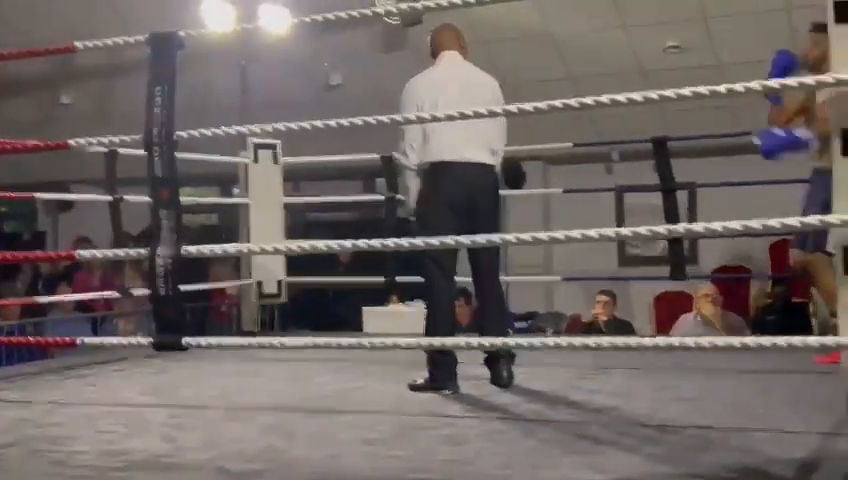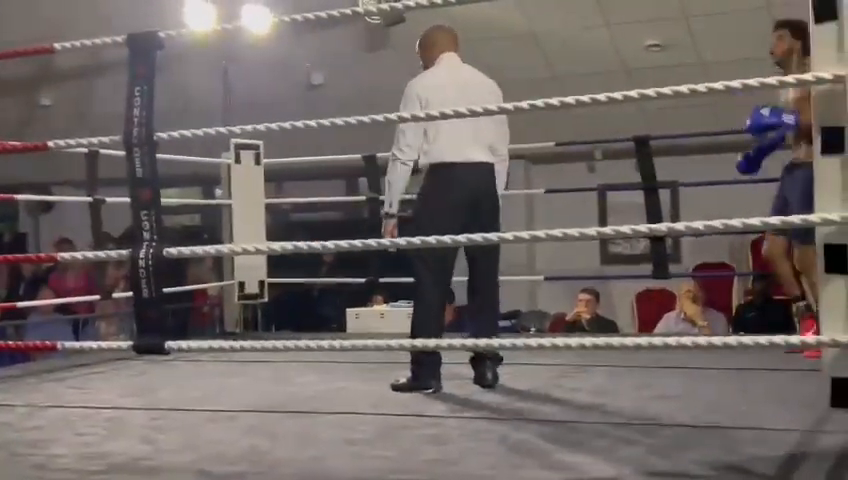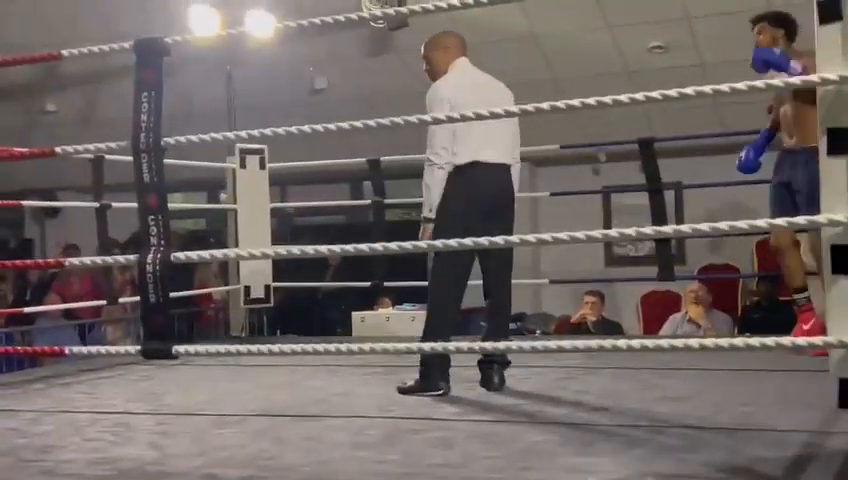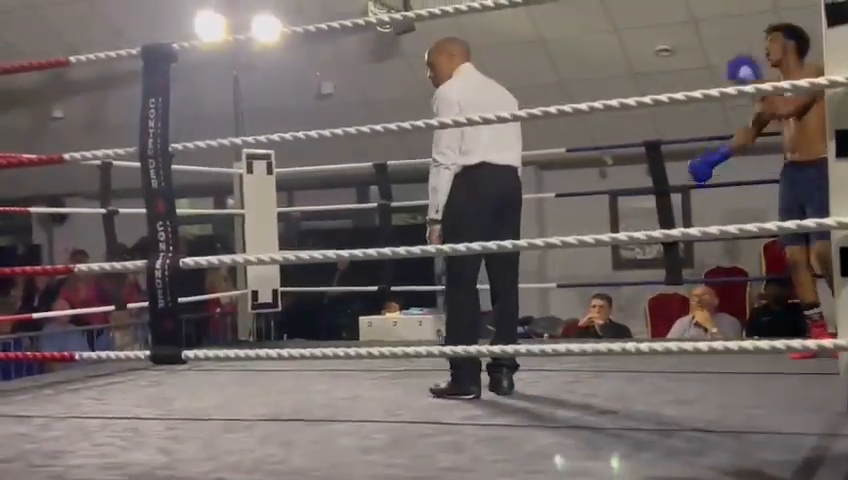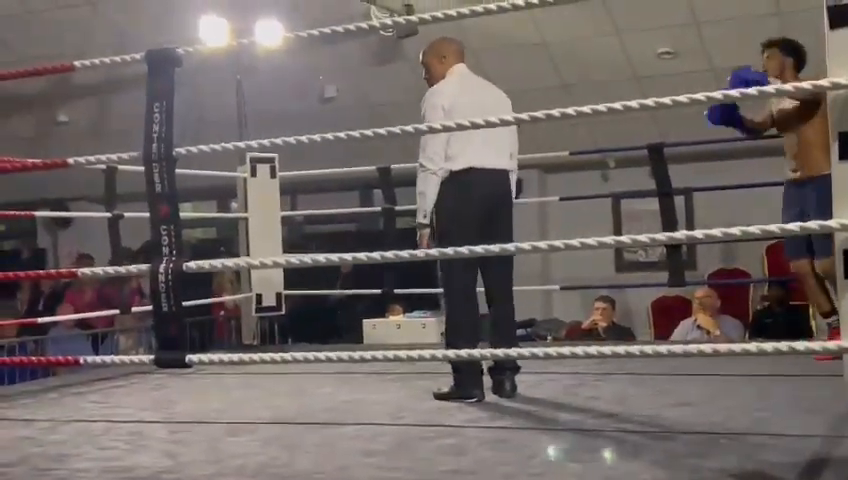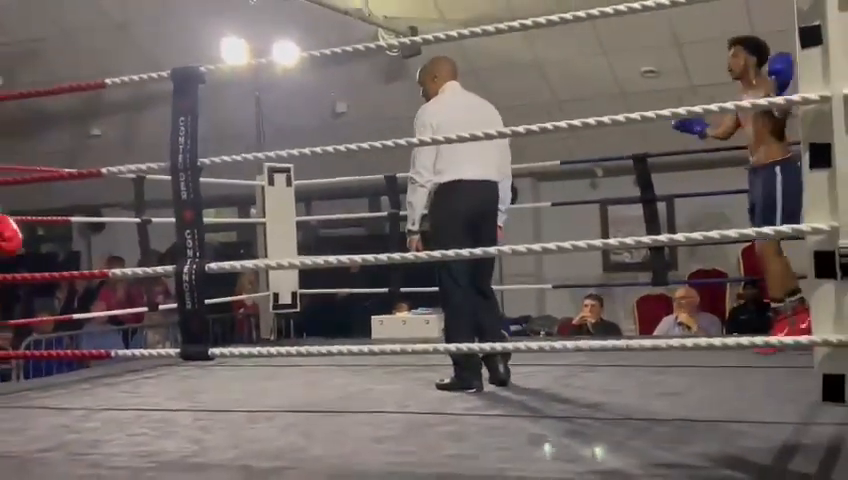
dt=0.3s
person 1, frame 1
left shoulder: (419, 85)
right shoulder: (488, 83)
left elbow: (410, 152)
right elbow: (498, 144)
left wrist: (414, 201)
left hip: (442, 180)
right hip: (484, 180)
left knee: (439, 275)
right knee: (488, 273)
left ankle: (443, 372)
right ankle: (501, 362)
person 1, frame 2
left shoulder: (422, 85)
right shoulder: (489, 86)
left elbow: (405, 153)
right elbow: (501, 151)
left wrist: (391, 209)
right wrist: (494, 195)
left hip: (444, 182)
right hip: (485, 181)
left knee: (431, 278)
right knee: (484, 276)
left ankle: (425, 371)
right ankle: (486, 365)
person 1, frame 3
left shoulder: (444, 89)
right shoulder: (500, 89)
left elbow: (438, 156)
right elbow: (514, 153)
left wrist: (430, 213)
right wrist: (508, 201)
left hip: (466, 183)
right hip: (502, 183)
left knee: (447, 279)
right knee: (498, 278)
left ankle: (434, 374)
right ankle: (494, 367)
person 1, frame 4
left shoulder: (450, 92)
right shoulder: (502, 93)
left elbow: (444, 158)
right elbow: (514, 152)
left wrist: (435, 214)
left hip: (472, 185)
right hip: (509, 184)
left knee: (462, 282)
right knee: (504, 280)
left ankle: (465, 377)
right ankle: (503, 372)
person 1, frame 5
left shoulder: (439, 94)
right shoulder: (498, 94)
left elbow: (431, 162)
right elbow: (512, 157)
left wrist: (424, 218)
right wrist: (502, 197)
left hip: (461, 189)
right hip: (499, 187)
left knee: (459, 286)
right knee: (500, 283)
left ankle: (468, 381)
right ankle: (503, 374)
person 1, frame 6
left shoulder: (431, 112)
right shoulder: (488, 109)
left elbow: (421, 174)
right elbow: (504, 169)
left wrist: (413, 226)
right wrist: (499, 216)
left hip: (451, 199)
right hip: (486, 196)
left knee: (455, 286)
right knee: (481, 284)
left ankle: (467, 373)
right ankle: (496, 359)
person 2, frame 1
right shoulder: (811, 91)
left elbow: (831, 127)
right elbow: (777, 120)
left wrist: (800, 139)
left hip: (834, 178)
right hip: (820, 177)
left knee: (816, 257)
right knee: (800, 259)
person 2, frame 2
right shoulder: (787, 84)
left elbow: (813, 117)
left wrist: (778, 119)
right wrist: (757, 150)
left hip: (812, 171)
right hip: (792, 172)
left knee: (804, 252)
right knee: (772, 250)
right ankle: (811, 320)
person 2, frame 3
left shoulder: (807, 61)
right shoulder: (776, 74)
left elbow: (818, 84)
left wrist: (781, 62)
right wrist: (758, 145)
left hip: (812, 157)
right hip: (786, 160)
left knee: (818, 241)
right knee: (780, 240)
right ankle: (807, 313)
person 2, frame 4
left shoulder: (814, 75)
left elbow: (787, 108)
right elbow: (752, 128)
left wrist: (754, 81)
right wrist: (717, 157)
left hip: (821, 169)
right hip: (792, 172)
left knee: (823, 250)
right knee: (793, 257)
right ankle: (818, 328)
person 2, frame 5
left shoulder: (811, 91)
right shoulder: (775, 103)
left elbow: (801, 100)
right elbow: (757, 127)
left wrist: (764, 82)
right wrist: (732, 115)
left hip: (823, 184)
right hip: (794, 188)
left knee: (827, 266)
right knee: (800, 269)
right ankle: (837, 332)
person 2, frame 6
left shoulder: (771, 88)
right shoulder: (744, 97)
left elbow: (782, 119)
right elbow: (722, 132)
left wrist: (781, 86)
right wrist: (692, 126)
left hip: (777, 173)
right hip: (758, 175)
left knee: (765, 248)
right knee: (769, 251)
left ankle: (783, 323)
right ankle: (799, 312)
